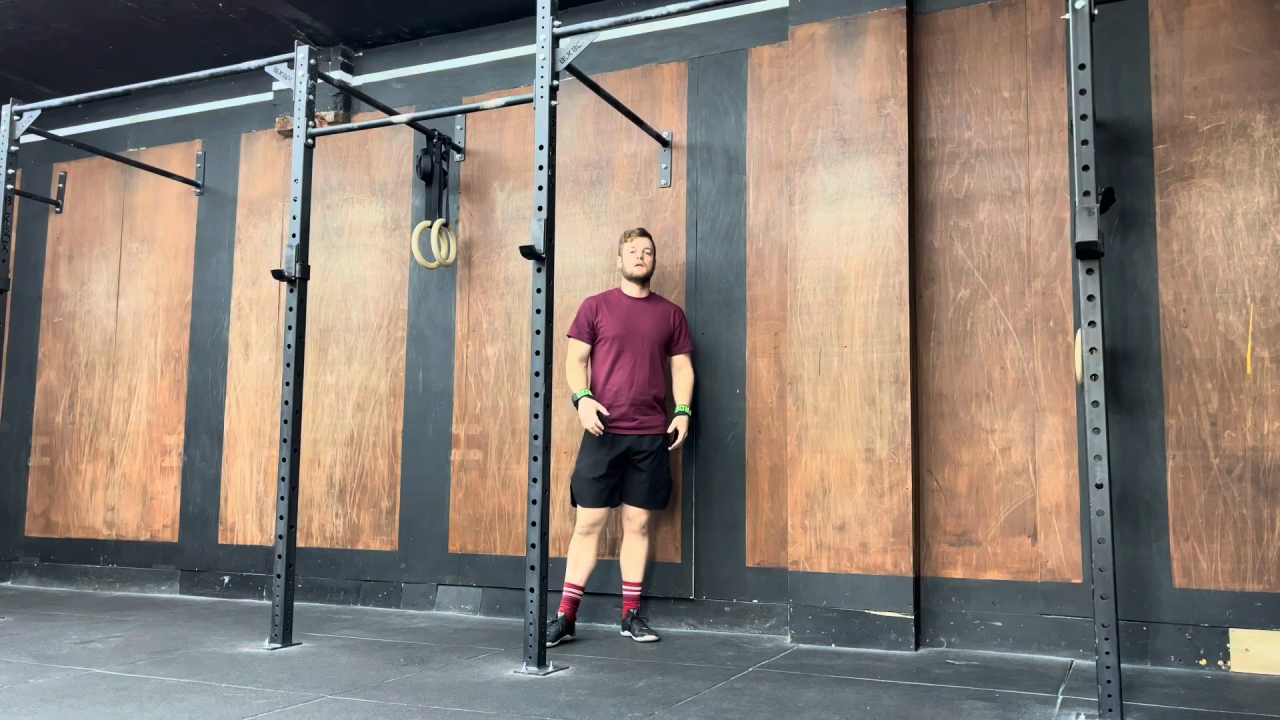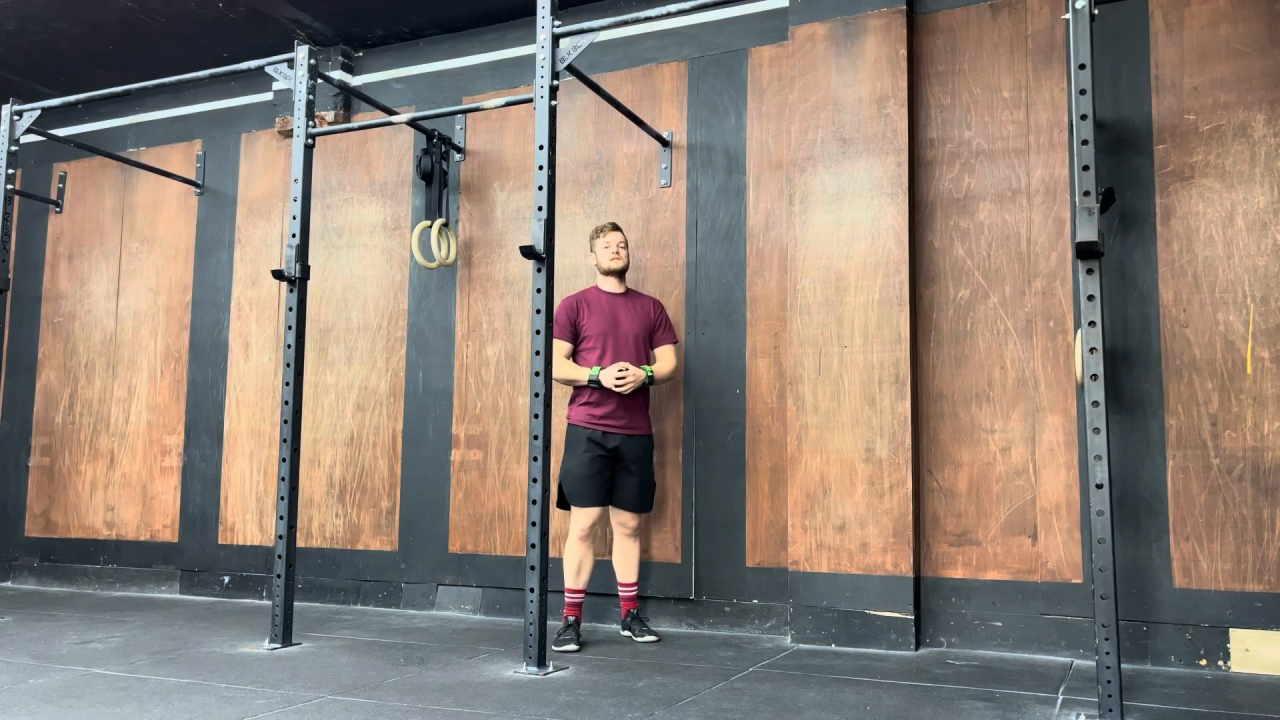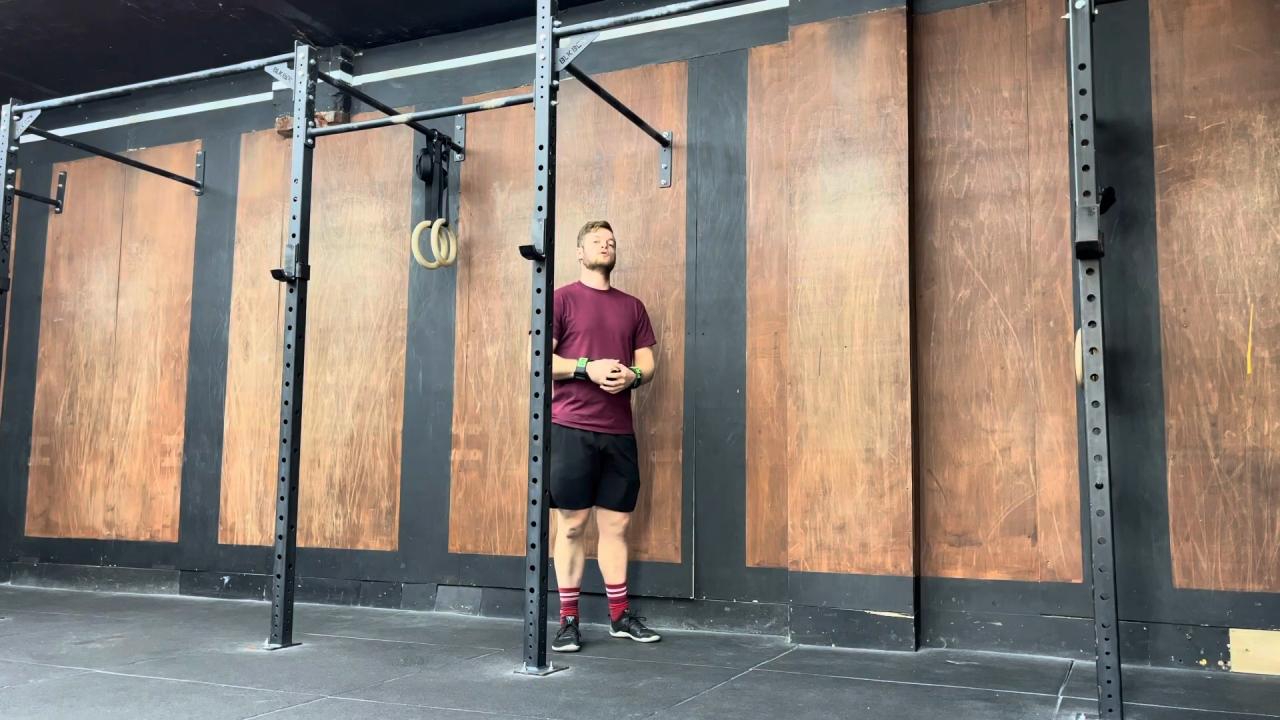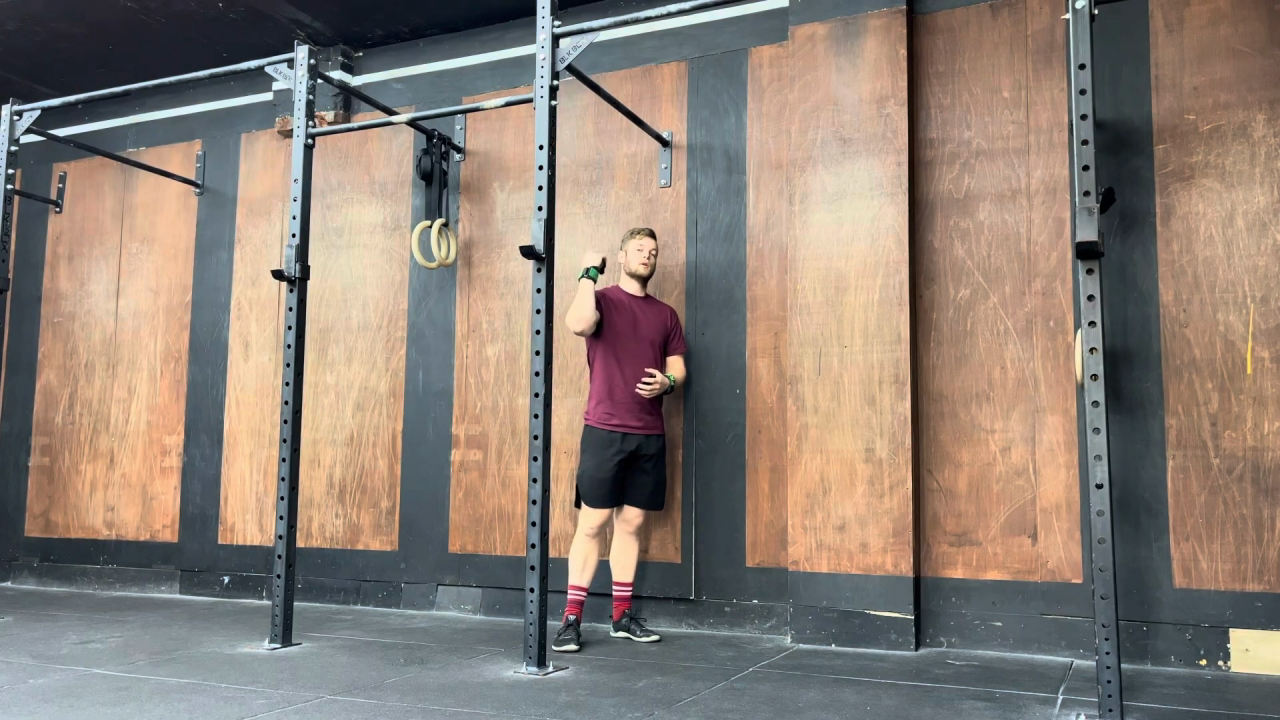
dt=1s
person 1, frame 1
left shoulder: (671, 313)
right shoulder: (595, 306)
left elbow: (682, 367)
right elbow: (575, 361)
left wrist: (682, 411)
right wrist: (583, 398)
left hip: (651, 435)
right hip: (604, 431)
left knee: (638, 523)
right knee: (588, 523)
left ankle: (631, 614)
right ankle: (565, 614)
person 1, frame 2
left shoulder: (650, 307)
right shoulder: (575, 305)
left elbow: (669, 362)
right elbow: (555, 364)
left wrist: (644, 374)
right wrist: (597, 375)
left hip: (635, 433)
right hip: (587, 430)
left knee: (628, 525)
right knee: (583, 524)
left ankle: (630, 614)
right ankle: (571, 619)
person 1, frame 3
left shoulder: (632, 306)
right shoulder: (561, 299)
left elbow: (648, 362)
left wrist: (632, 375)
right wrist: (586, 368)
left hip: (620, 432)
right hip: (572, 429)
left knee: (616, 524)
right knee: (571, 525)
left ankle: (621, 616)
right ankle: (568, 619)
person 1, frame 4
left shoulder: (666, 314)
right shoulder: (602, 300)
left elbow: (679, 368)
right elbow: (578, 325)
left wrist: (667, 382)
right wrist: (589, 272)
left hip: (649, 435)
right hip: (605, 429)
left knee: (631, 523)
right knee: (593, 523)
left ankle: (622, 615)
right ankle: (571, 618)
